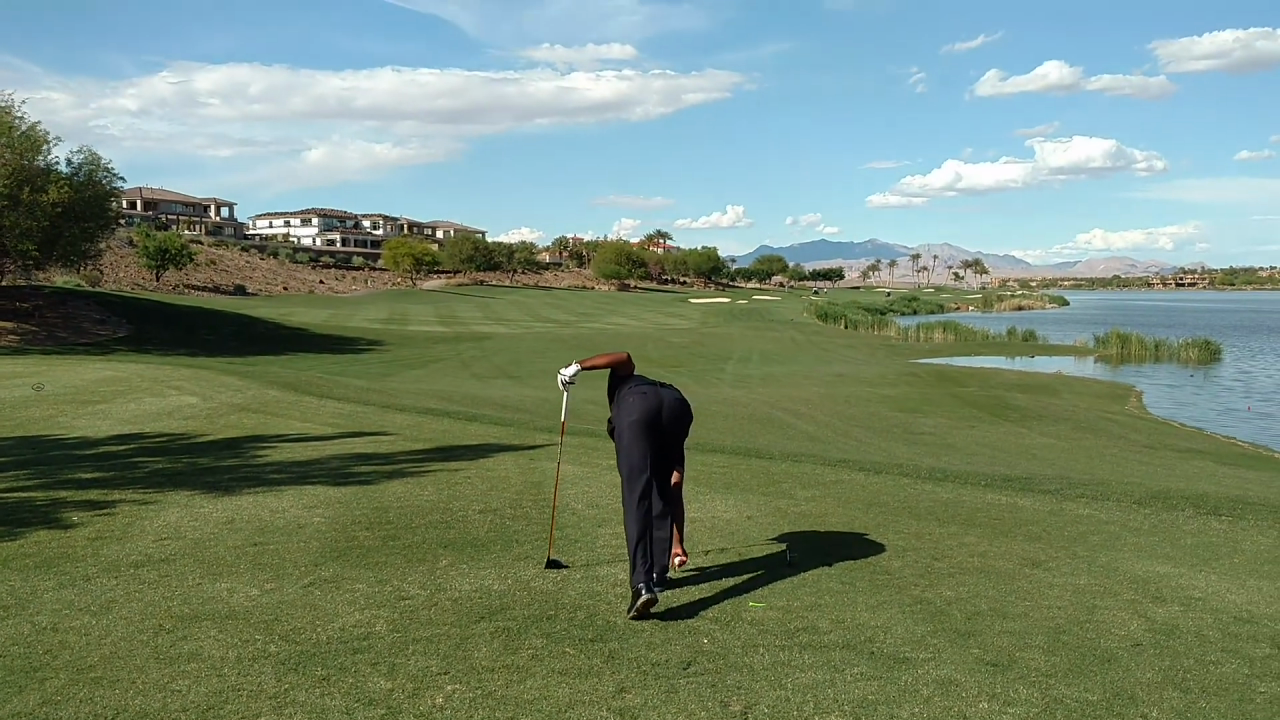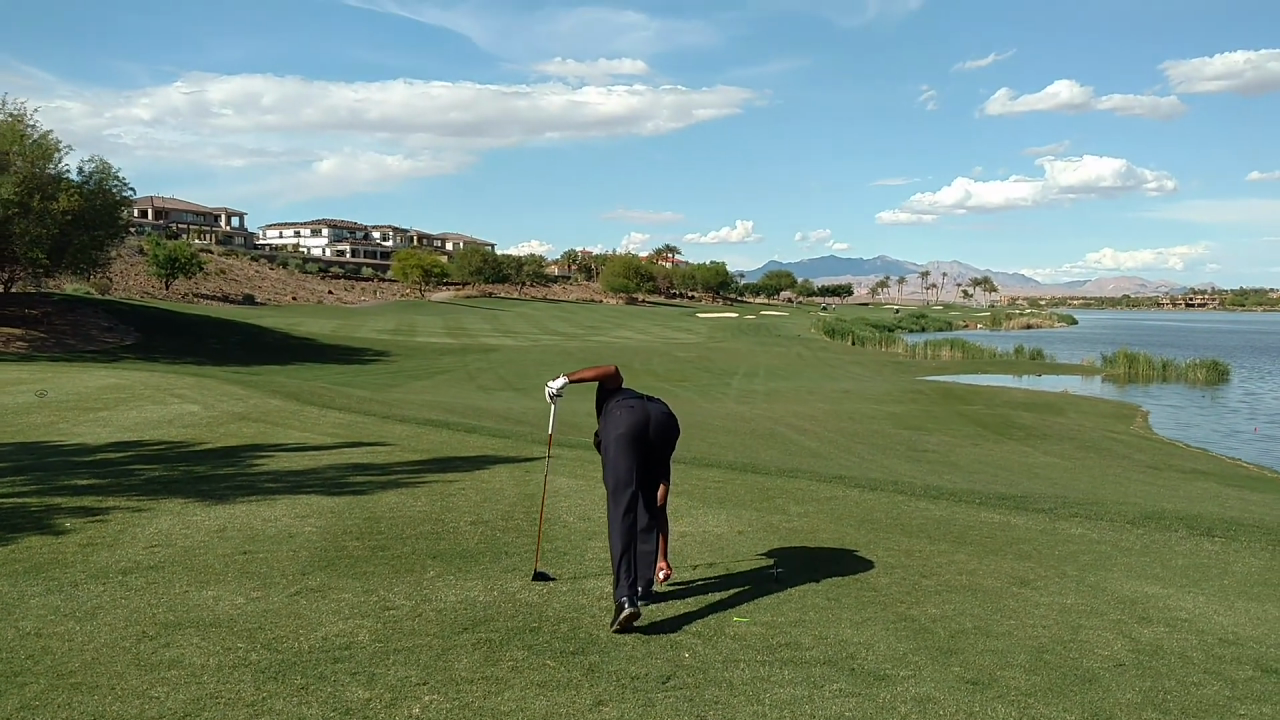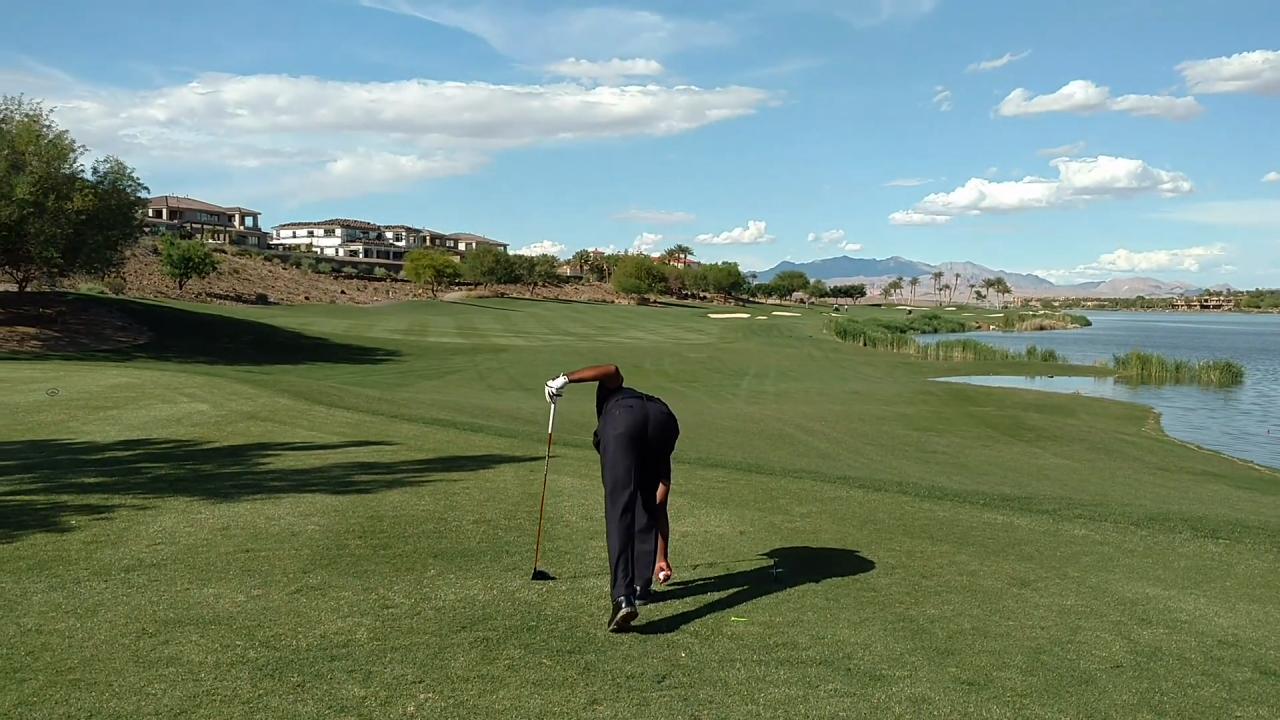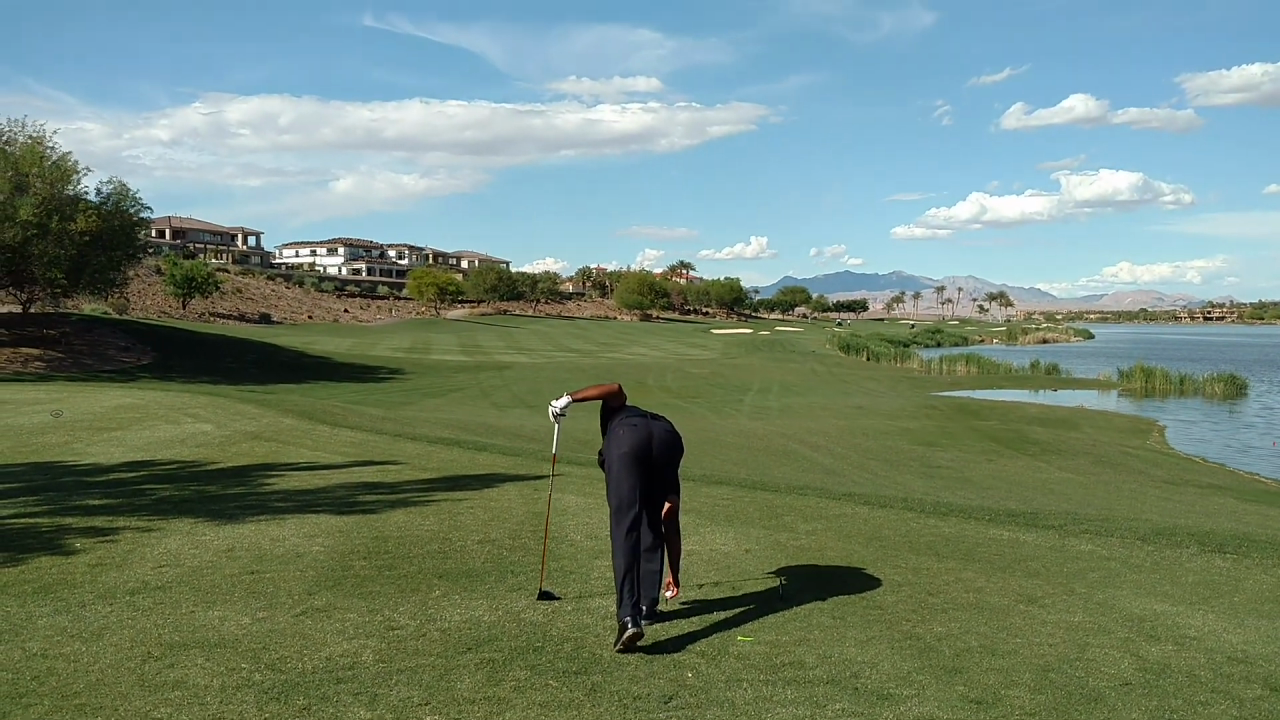
dt=0.4s
person 1, frame 1
left shoulder: (623, 387)
left elbow: (624, 359)
right elbow: (676, 493)
left wrist: (578, 366)
right wrist: (678, 545)
left hip: (636, 405)
right hip: (678, 407)
left knee: (636, 497)
right knee: (663, 491)
left ankle: (643, 584)
right ankle: (658, 572)
person 1, frame 2
left shoulder: (612, 401)
left elbow: (612, 372)
right elbow: (660, 507)
left wrist: (566, 379)
right wrist: (661, 559)
left hip: (624, 418)
right hip: (665, 422)
left knee: (621, 510)
right knee: (648, 505)
left ankle: (626, 598)
right ankle: (642, 585)
person 1, frame 3
left shoulder: (613, 399)
right shoulder: (655, 438)
left elbow: (612, 371)
right elbow: (660, 507)
left wrist: (566, 378)
right wrist: (661, 559)
left hip: (622, 418)
right hip: (664, 422)
left knee: (619, 510)
right knee: (647, 505)
left ankle: (623, 597)
right ankle: (641, 585)
person 1, frame 4
left shoulder: (617, 417)
left elbow: (616, 390)
right elbow: (670, 523)
left wrist: (569, 398)
right wrist: (674, 575)
left hip: (627, 436)
right hip: (669, 440)
left knee: (625, 530)
right knee: (653, 524)
left ankle: (629, 618)
right ankle: (647, 605)
